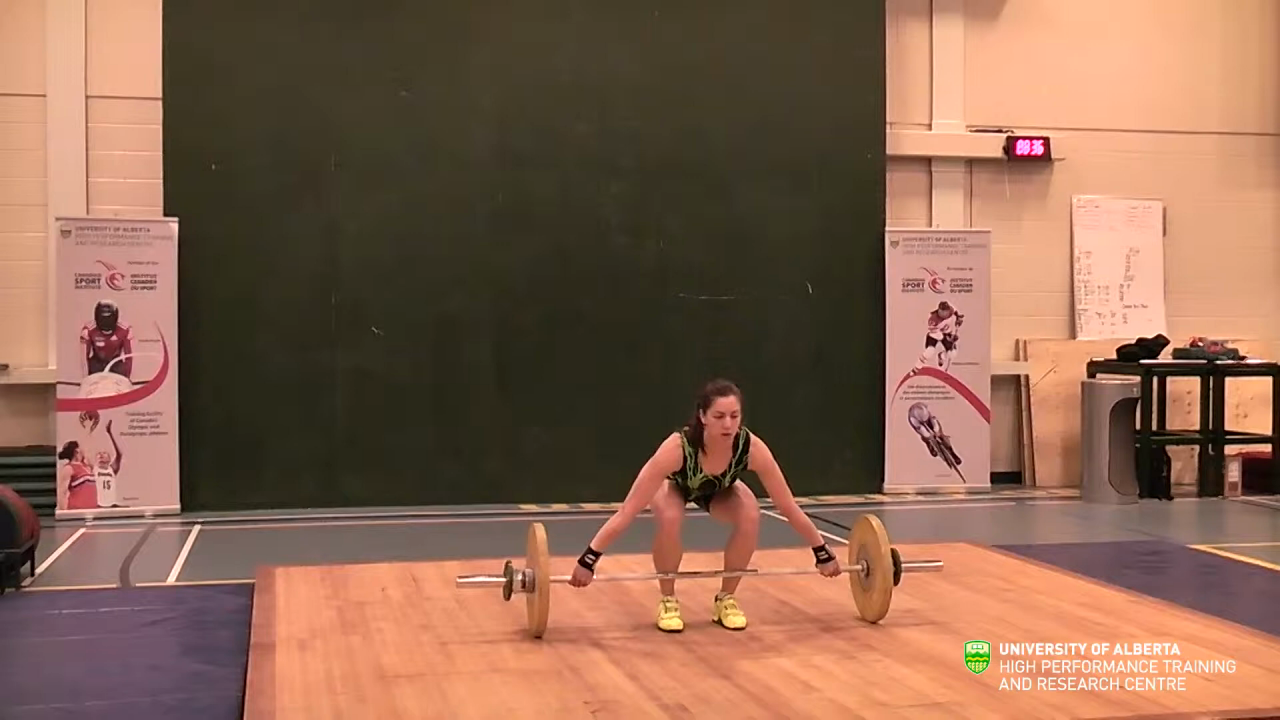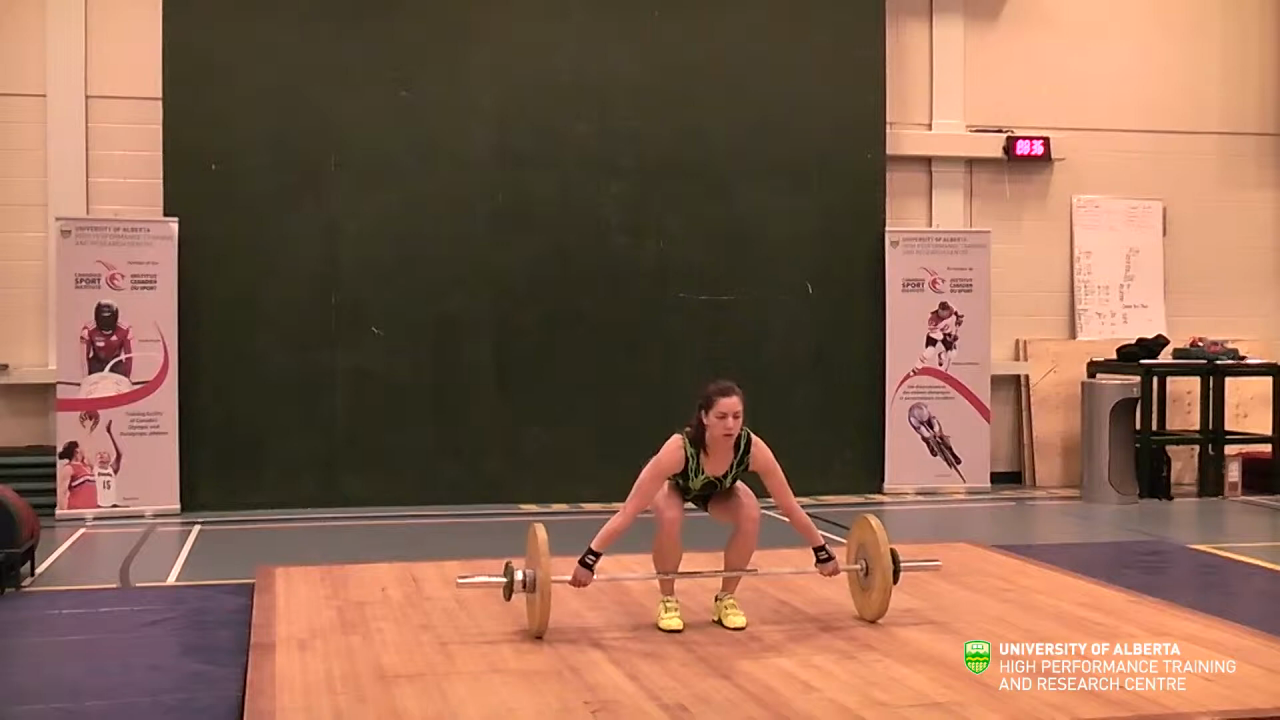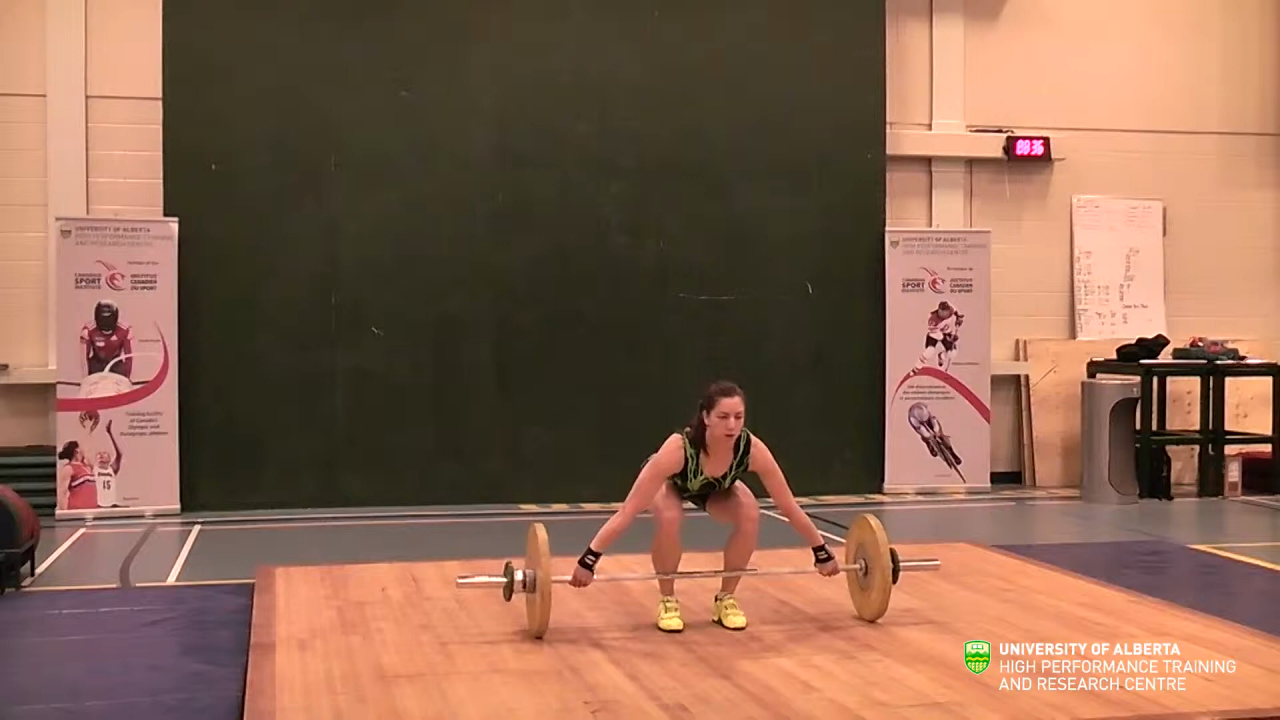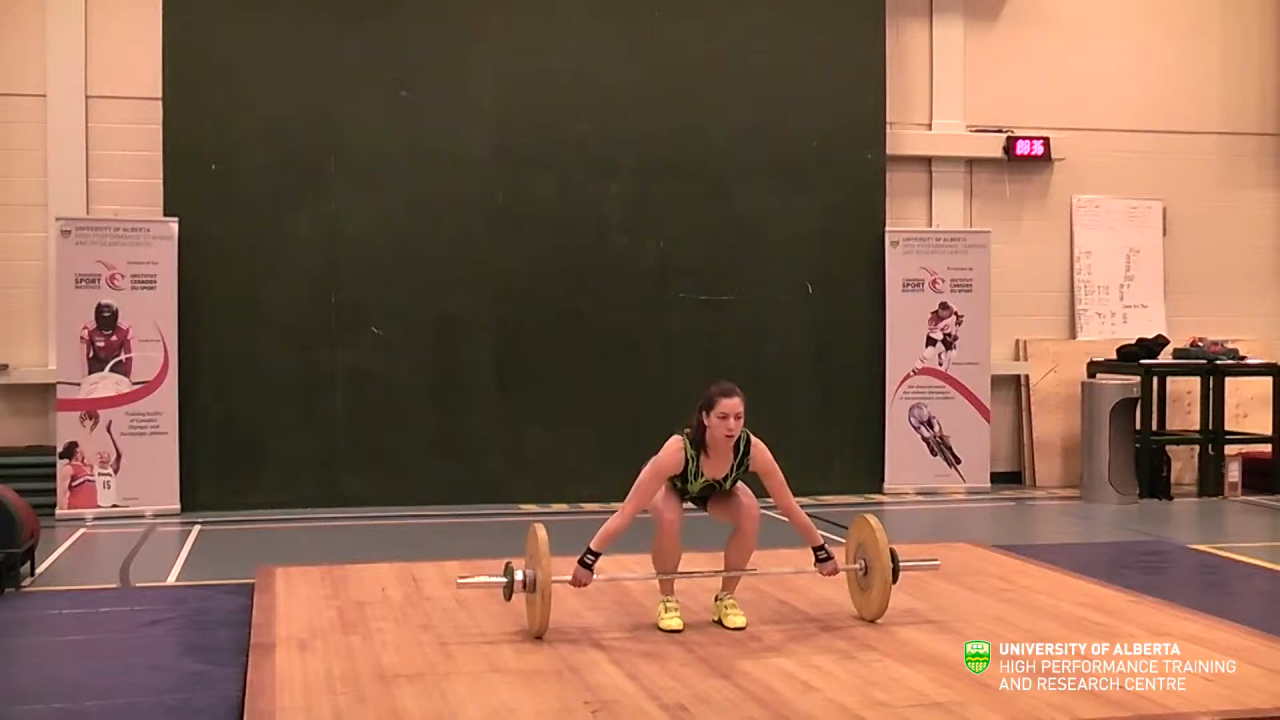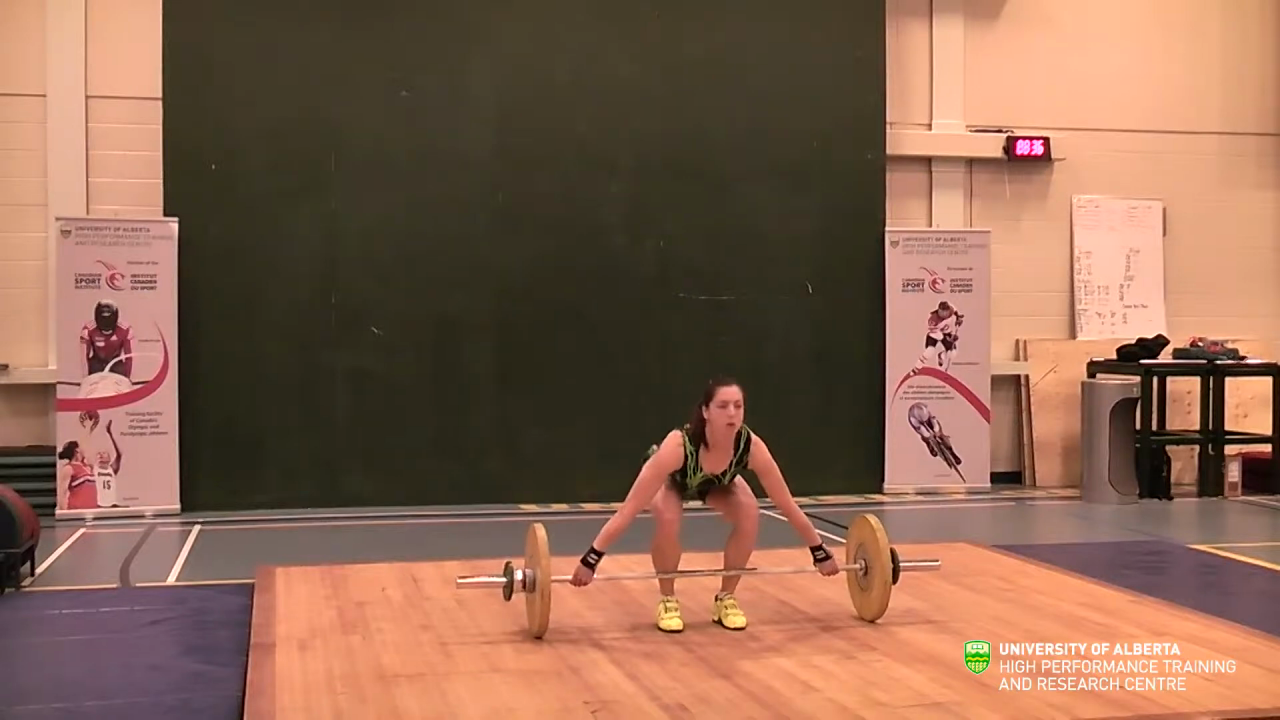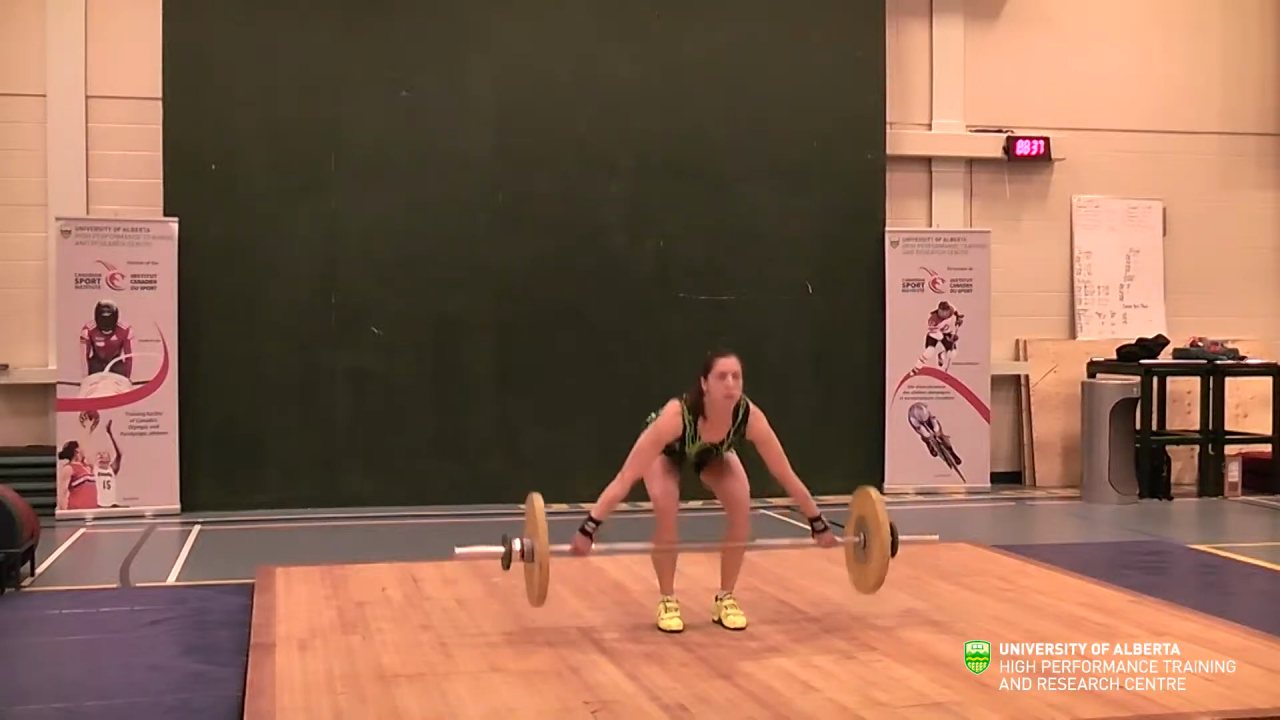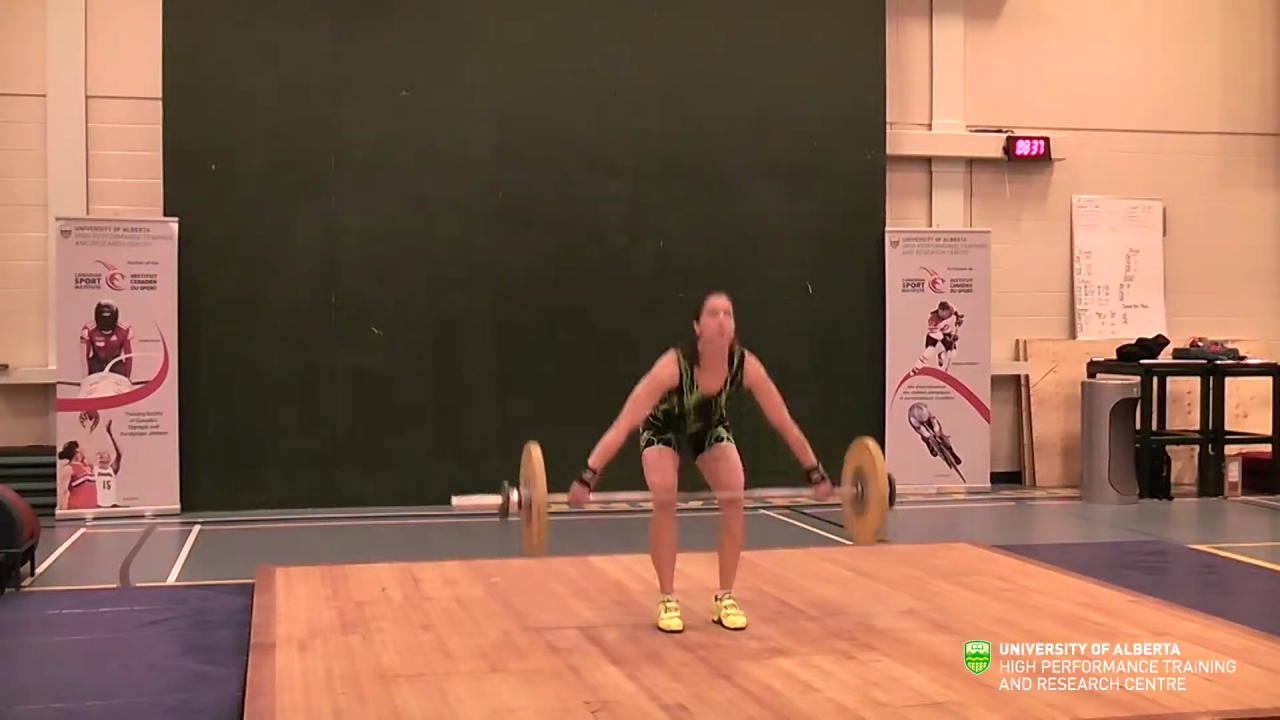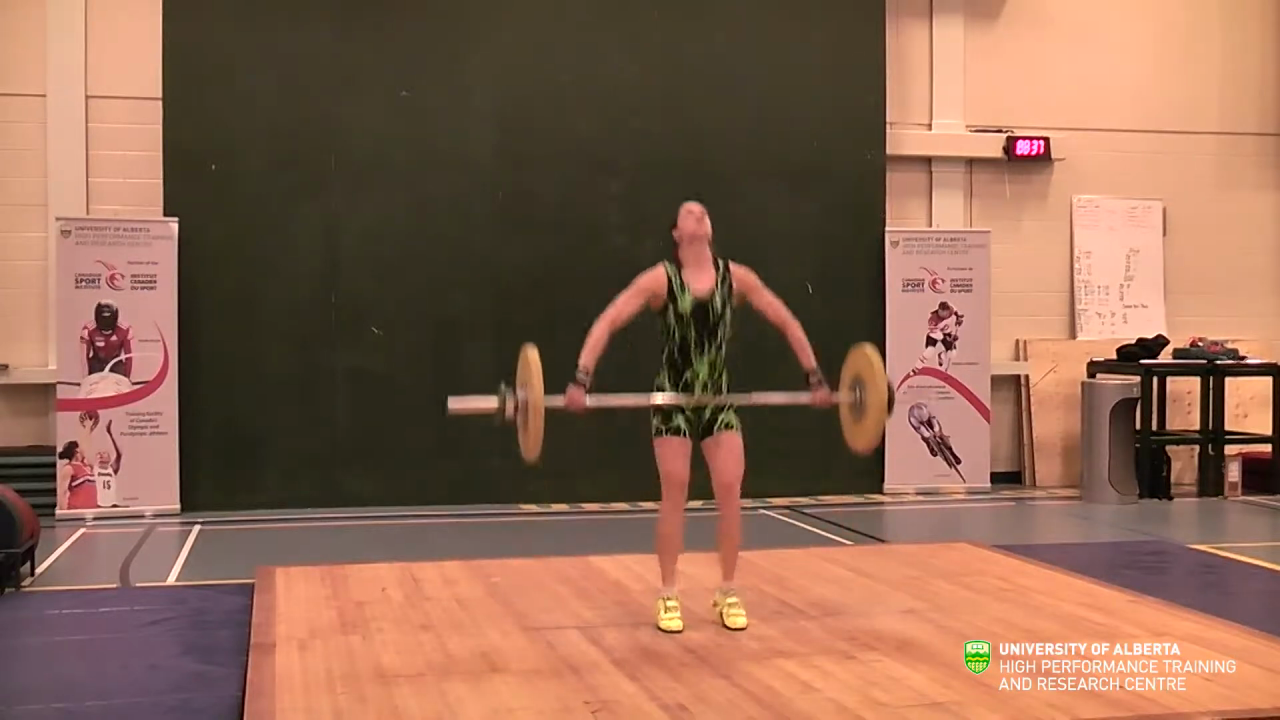
dt=0.2s
person 1, frame 1
left shoulder: (752, 448)
right shoulder: (677, 448)
left elbow: (789, 507)
right elbow: (627, 511)
left wrist: (823, 554)
right wrist: (587, 561)
left hip: (719, 488)
right hip: (674, 483)
left knee: (749, 516)
right knee: (670, 518)
left ankle: (726, 598)
right ankle: (668, 600)
person 1, frame 2
left shoulder: (754, 449)
right shoulder: (679, 449)
left elbow: (791, 508)
right elbow: (628, 511)
left wrist: (824, 554)
right wrist: (587, 561)
left hip: (718, 488)
right hip: (673, 483)
left knee: (750, 516)
right knee: (670, 518)
left ankle: (726, 598)
right ankle: (668, 600)
person 1, frame 3
left shoulder: (753, 450)
right shoulder: (678, 448)
left elbow: (790, 508)
right elbow: (627, 511)
left wrist: (822, 553)
right wrist: (588, 561)
left hip: (716, 488)
right hip: (671, 483)
left knee: (749, 515)
right knee: (668, 518)
left ankle: (726, 598)
right ankle: (667, 600)
person 1, frame 4
left shoulder: (754, 450)
right shoulder: (678, 450)
left elbow: (791, 508)
right elbow: (627, 511)
left wrist: (822, 553)
right wrist: (587, 560)
left hip: (717, 490)
right hip: (672, 484)
left knee: (750, 514)
right knee: (669, 519)
left ankle: (726, 598)
right ankle: (668, 600)
person 1, frame 5
left shoulder: (752, 447)
right shoulder: (677, 446)
left elbow: (788, 506)
right elbow: (629, 509)
left wrist: (820, 554)
right wrist: (590, 561)
left hip: (718, 481)
right hip: (672, 475)
left knee: (749, 514)
right knee: (668, 518)
left ankle: (725, 598)
right ankle: (668, 601)
person 1, frame 6
left shoulder: (750, 417)
right shoulder: (676, 415)
left elbow: (785, 475)
right elbow: (628, 475)
left wrist: (819, 526)
right wrist: (589, 529)
left hip: (714, 450)
right hip: (667, 447)
left knee: (740, 505)
right knee: (666, 508)
left ankle: (726, 598)
right ankle: (667, 601)
person 1, frame 7
left shoulder: (745, 365)
right shoulder: (673, 365)
left elbow: (785, 424)
right elbow: (623, 424)
left wrist: (817, 474)
right wrist: (586, 476)
left hip: (709, 428)
right hip: (664, 427)
left knee: (734, 499)
right knee: (666, 501)
left ankle: (725, 598)
right ankle: (667, 601)
person 1, frame 8
left shoulder: (734, 275)
right shoulder: (661, 279)
left elbow: (788, 322)
right elbow: (605, 324)
left wrist: (814, 376)
right wrist: (581, 379)
left hip: (716, 399)
right hip: (672, 398)
left knee: (729, 492)
right knee: (675, 494)
left ankle: (728, 595)
right ankle: (668, 597)
